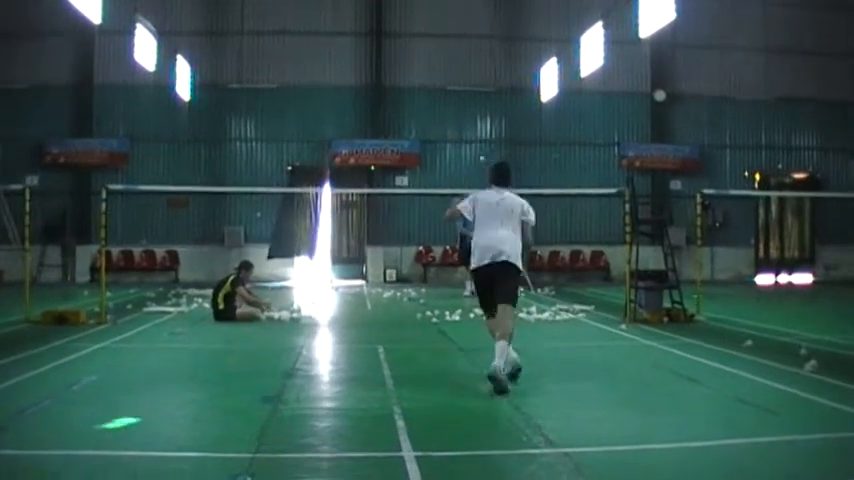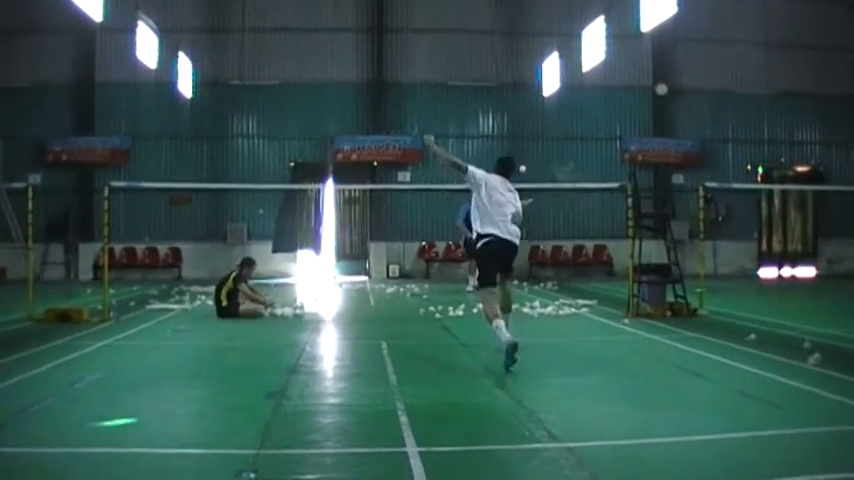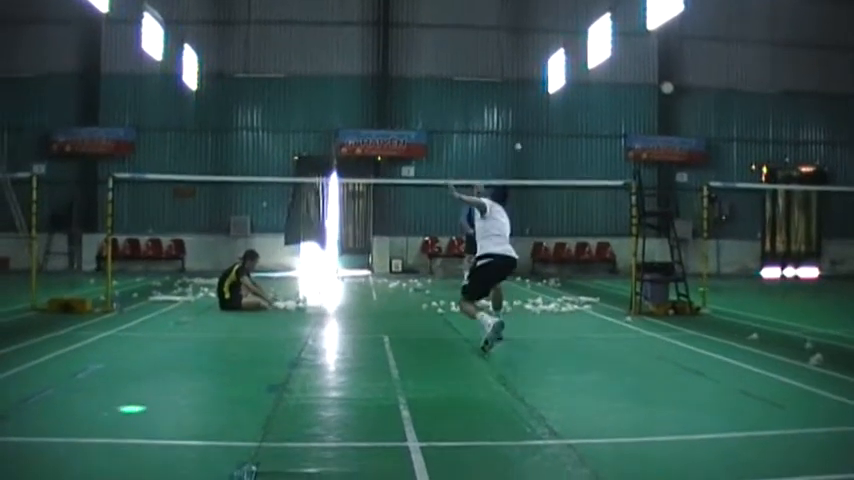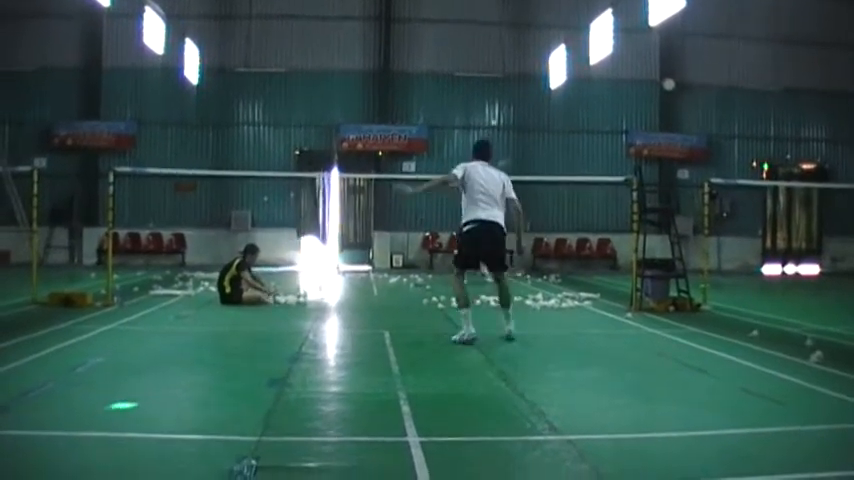
dt=0.3s
person 1, frame 1
left shoulder: (477, 198)
right shoulder: (522, 204)
left elbow: (450, 214)
right elbow: (528, 236)
left wrist: (462, 207)
right wrist: (519, 263)
left hip: (482, 264)
right hip: (509, 262)
left knee: (492, 315)
right knee: (505, 313)
left ankle: (508, 357)
right ankle: (499, 364)
person 1, frame 2
left shoulder: (483, 178)
right shoulder: (514, 194)
left elbow: (455, 163)
left wrist: (432, 145)
left hip: (489, 239)
right hip: (511, 242)
left knee: (487, 295)
right knee: (503, 282)
left ankle: (507, 338)
right ankle: (505, 333)
person 1, frame 3
left shoulder: (486, 204)
right shoulder: (503, 215)
left elbow: (479, 205)
left wrist: (458, 195)
left hip: (490, 258)
right hip: (509, 258)
left knee: (465, 303)
right knee: (494, 286)
left ankle: (492, 323)
right ankle: (495, 327)
person 1, frame 4
left shoulder: (466, 168)
right shoulder: (502, 176)
left elbow: (446, 180)
right elbow: (517, 208)
left wrist: (416, 190)
right wrist: (519, 239)
left hip: (474, 227)
right hip: (496, 228)
left knee: (458, 276)
right knee: (500, 278)
left ankle: (468, 330)
right ankle: (509, 327)
